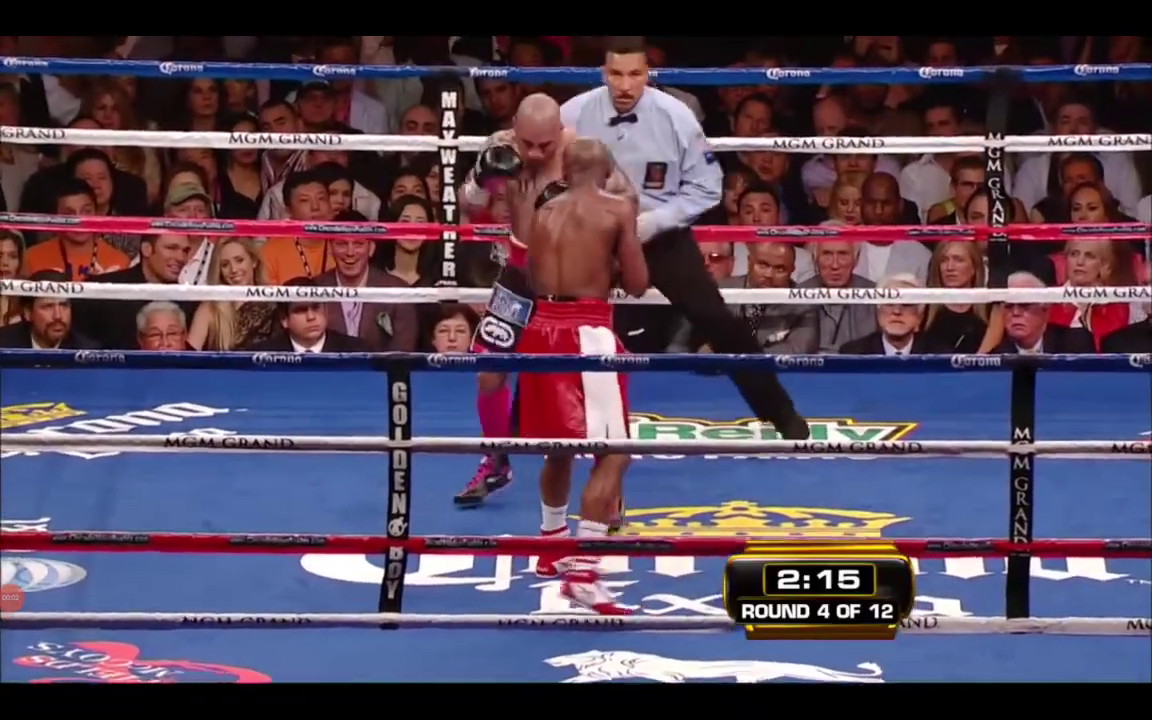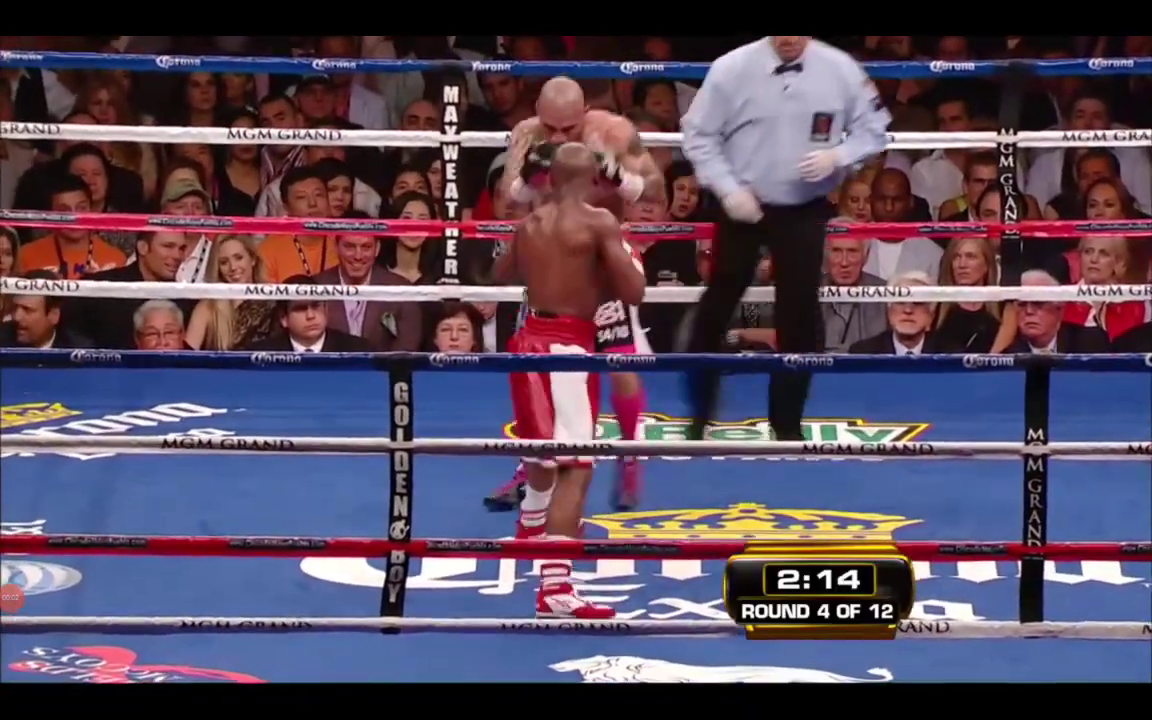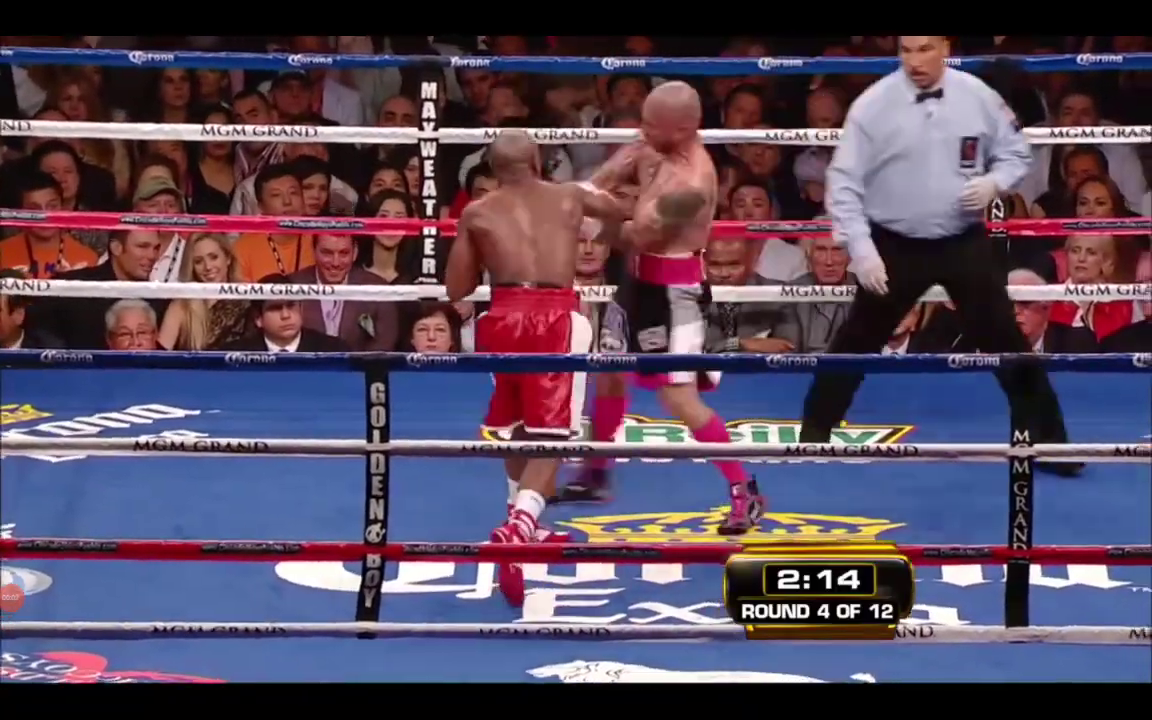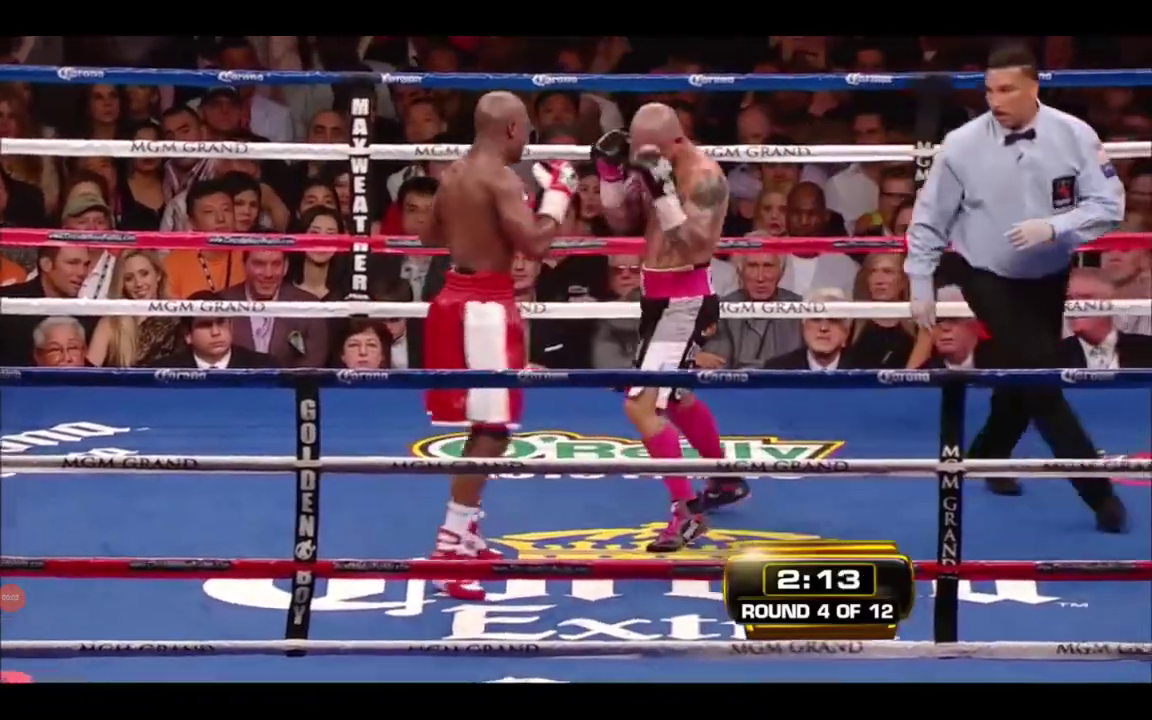
dt=0.4s
person 1, frame 1
left shoulder: (543, 213)
right shoulder: (618, 208)
right elbow: (637, 285)
left hip: (541, 329)
right hip: (586, 333)
left knee: (559, 447)
right knee: (612, 454)
left ankle: (554, 547)
right ankle: (583, 573)
person 1, frame 2
left shoulder: (532, 221)
right shoulder: (599, 222)
left elbow: (502, 273)
right elbow: (629, 287)
right wrist: (623, 280)
left hip: (531, 341)
right hip: (561, 348)
left knee: (554, 448)
right knee: (577, 468)
left ankle: (531, 529)
right ankle: (556, 588)
person 1, frame 3
left shoulder: (475, 212)
right shoulder: (567, 196)
left elbow: (456, 290)
right elbow: (614, 207)
right wrist: (587, 194)
left hip: (504, 319)
right hip: (558, 318)
left knee: (521, 425)
right knee: (550, 437)
left ankle: (518, 526)
right ankle: (516, 526)
person 1, frame 4
left shoulder: (455, 173)
right shoulder: (499, 177)
left elbow: (429, 236)
right elbow: (534, 245)
right wrist: (559, 192)
left hip: (462, 299)
right hip: (483, 306)
left knee: (490, 424)
right knee: (490, 433)
left ankle: (464, 530)
right ankle: (447, 553)
person 2, frame 1
right shoulder: (503, 146)
left elbow: (621, 199)
right elbow: (471, 208)
right wrist: (482, 174)
right hip: (520, 267)
right knee: (491, 370)
right ankle: (494, 463)
person 2, frame 2
left shoulder: (615, 132)
right shoulder: (526, 135)
left elbow: (656, 190)
right elbow: (514, 200)
left wrist: (615, 176)
right wrist: (531, 173)
left knee: (622, 369)
left ankle: (627, 459)
person 2, frame 3
left shoulder: (689, 184)
right shoulder: (669, 150)
left elbow: (632, 235)
right elbow: (628, 159)
right wrist: (595, 182)
left hip: (673, 289)
right hip: (653, 278)
left knee: (680, 398)
right knee: (611, 376)
left ankle: (744, 491)
right ankle: (592, 471)
person 2, frame 4
left shoulder: (704, 174)
right shoulder: (651, 165)
left elbow: (704, 236)
right elbow: (623, 222)
left wrist: (663, 190)
right wrist: (612, 172)
left hip: (685, 300)
right hip: (659, 295)
left knee: (641, 404)
right knee: (677, 396)
left ankle: (685, 513)
right ankle: (726, 480)
person 3, frame 1
left shoulder: (676, 117)
right shoulder: (573, 115)
left elbow: (706, 185)
left wrist: (659, 218)
left hip: (665, 239)
left knee: (720, 324)
left ankle: (783, 416)
person 3, frame 2
left shoulder: (840, 71)
right shoulder: (732, 70)
left elbow: (874, 127)
right elbow: (698, 134)
left wrist: (838, 155)
right wrist: (727, 189)
left hip: (806, 209)
right hip: (746, 205)
left knee: (799, 313)
right knee: (718, 304)
left ankle: (787, 417)
right ankle: (701, 407)
person 3, frame 3
left shoulder: (978, 97)
right shoulder: (873, 106)
left elbow: (1017, 152)
right elbow: (845, 184)
left wrist: (995, 182)
right wrist: (861, 250)
left hip: (965, 240)
right hip: (898, 243)
left knee: (1005, 338)
right knee: (861, 337)
left ankle: (1046, 441)
right ankle: (815, 430)
person 3, frame 4
left shoulder: (1075, 136)
right shoulder: (963, 146)
left elbow: (1109, 205)
right elbow: (930, 221)
left wrist: (1053, 227)
right wrist: (921, 285)
left hip: (1050, 278)
right hip: (991, 283)
left knee: (1030, 381)
right knee: (1037, 377)
left ankle: (987, 453)
right ankle: (1096, 489)
